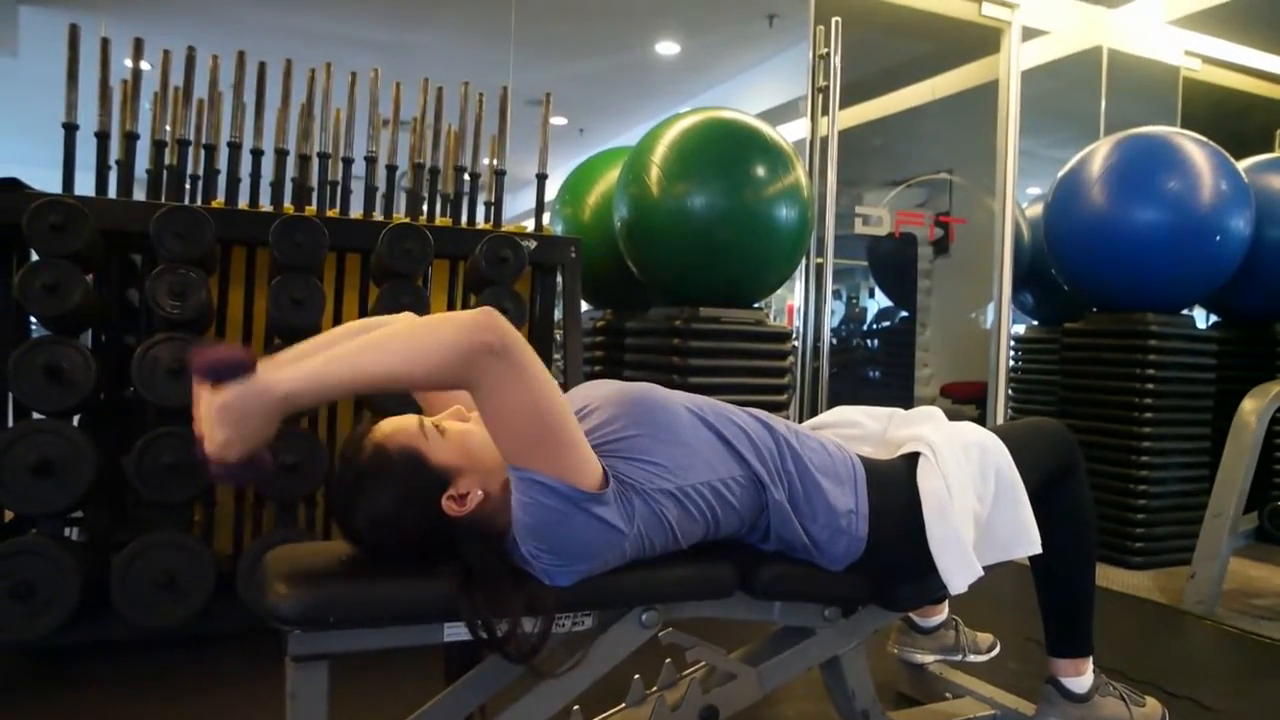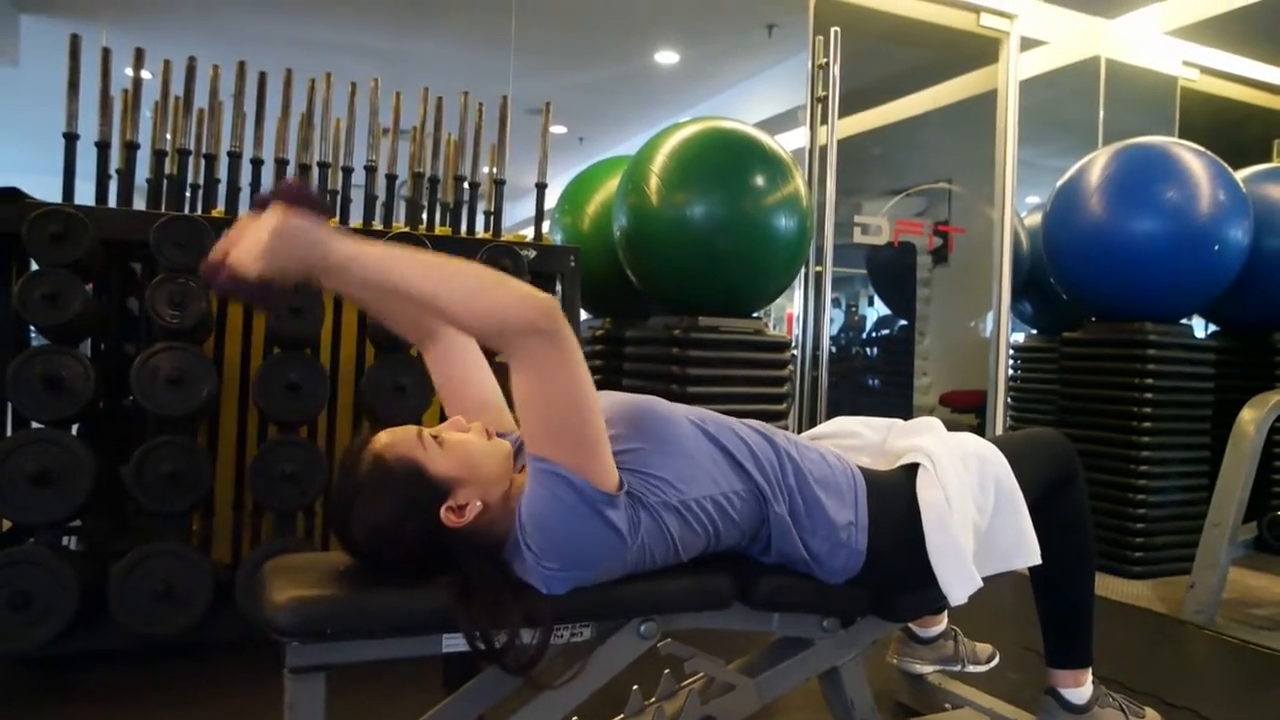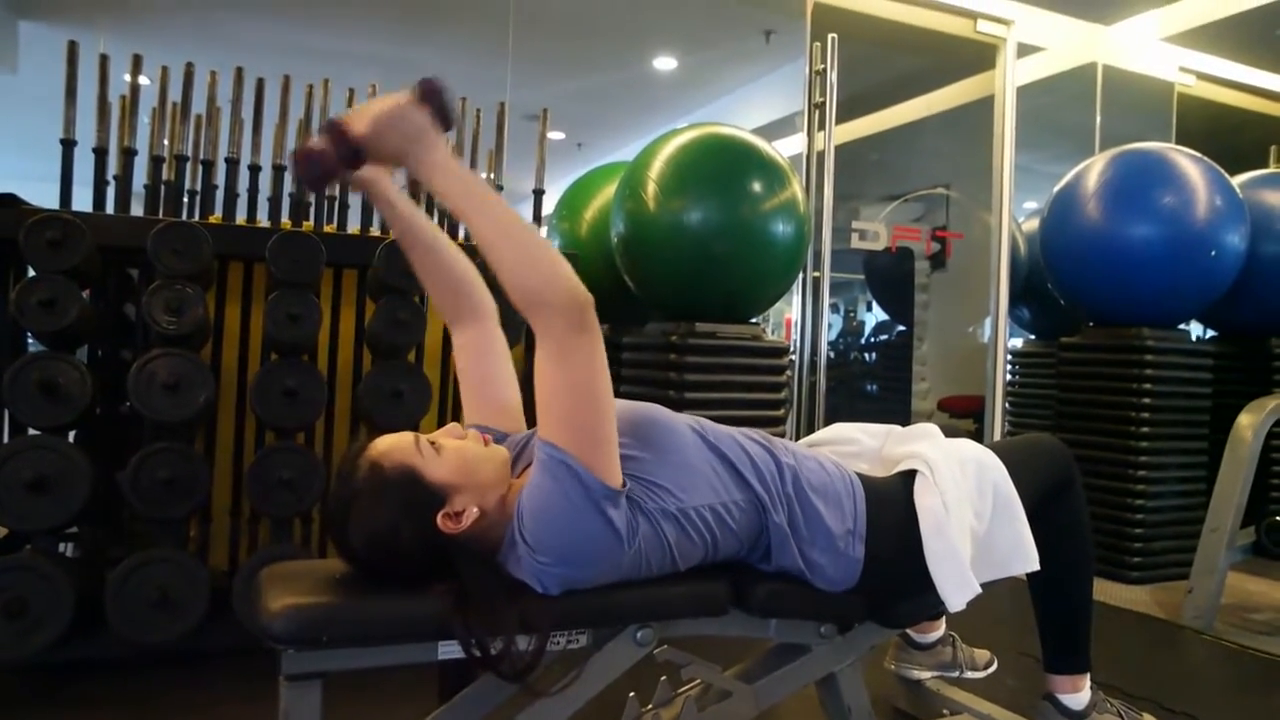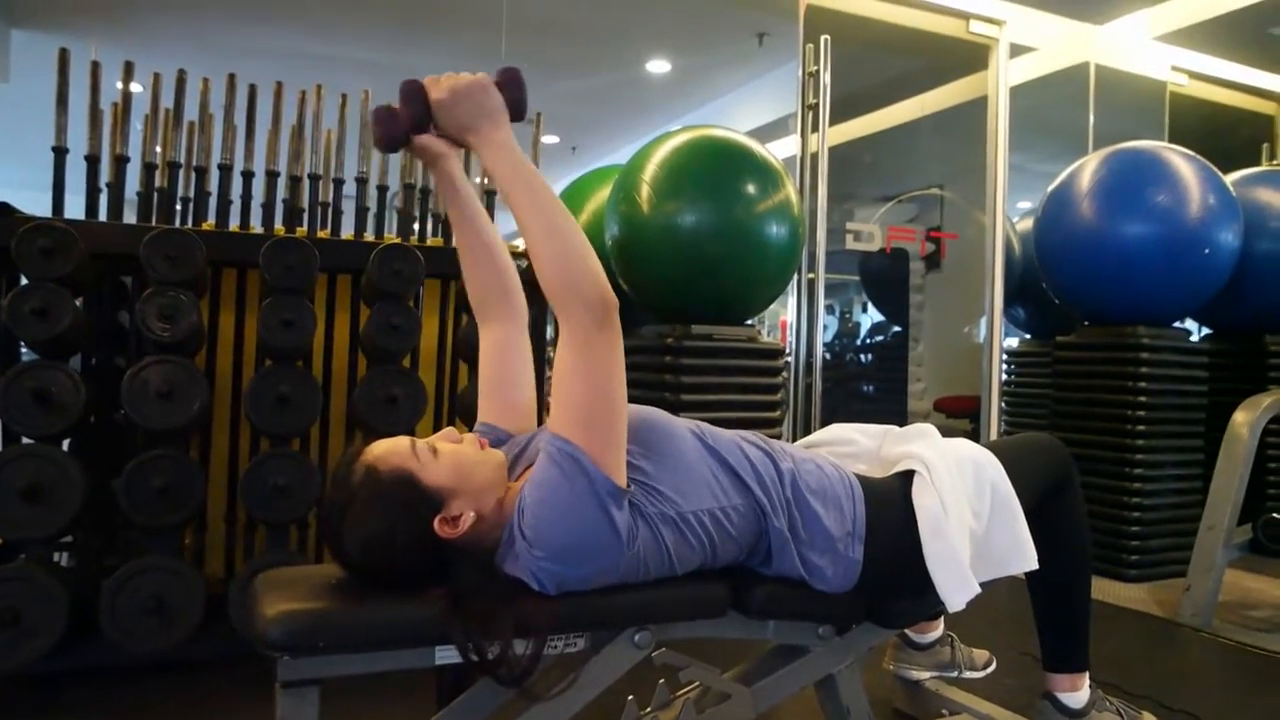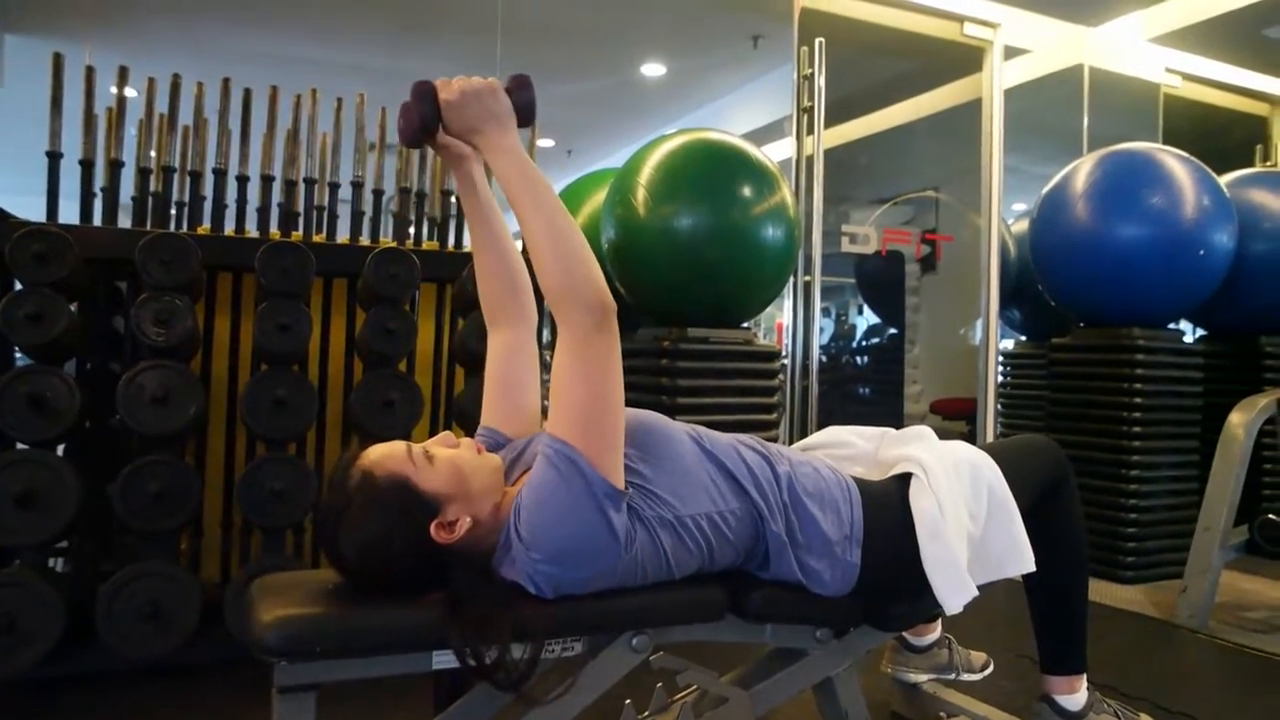
dt=0.3s
person 1, frame 1
left shoulder: (505, 488)
right shoulder: (559, 523)
left elbow: (408, 327)
right elbow: (484, 338)
left wrist: (262, 375)
right wrist: (262, 395)
right hip: (856, 515)
left knee: (924, 426)
right knee: (1050, 446)
left ankle: (925, 624)
person 1, frame 2
left shoulder: (501, 475)
right shoulder: (558, 528)
left elbow: (441, 331)
right elbow: (535, 323)
left wrist: (325, 266)
right wrist: (322, 246)
right hip: (850, 529)
left knee: (919, 438)
right knee: (1050, 457)
left ankle: (925, 634)
person 1, frame 3
left shoulder: (509, 470)
right shoulder: (561, 531)
left elbow: (472, 317)
right elbow: (566, 311)
left wrist: (387, 193)
right wrist: (428, 159)
right hip: (848, 533)
left knee: (928, 449)
right knee: (1048, 461)
left ankle: (923, 640)
person 1, frame 4
left shoulder: (505, 472)
right shoulder: (564, 525)
left elbow: (503, 314)
right elbow: (590, 310)
left wrist: (447, 172)
right wrist: (491, 142)
right hip: (847, 535)
left knee: (921, 443)
right knee: (1047, 461)
left ankle: (922, 639)
person 1, frame 5
left shoulder: (503, 473)
right shoulder: (560, 531)
left elbow: (512, 319)
right elbow: (589, 314)
left wrist: (468, 172)
right wrist: (499, 145)
right hip: (845, 539)
left knee: (918, 450)
right knee: (1044, 464)
left ankle: (921, 641)
